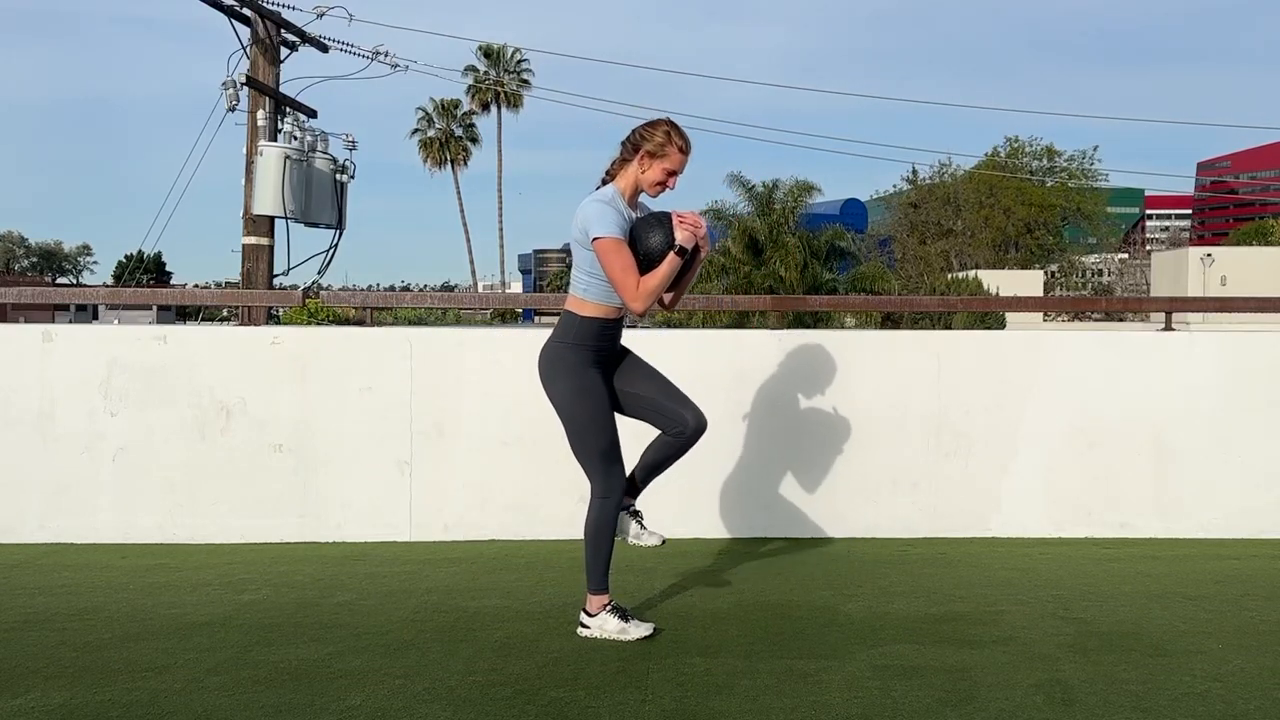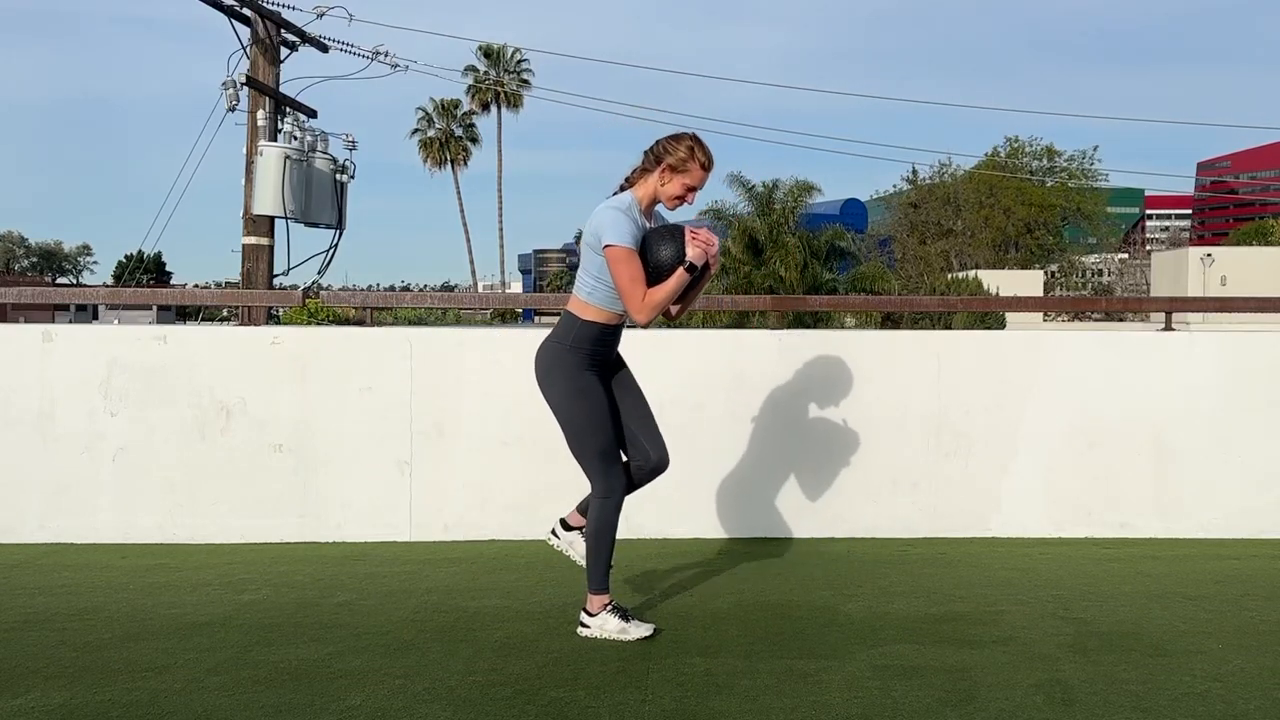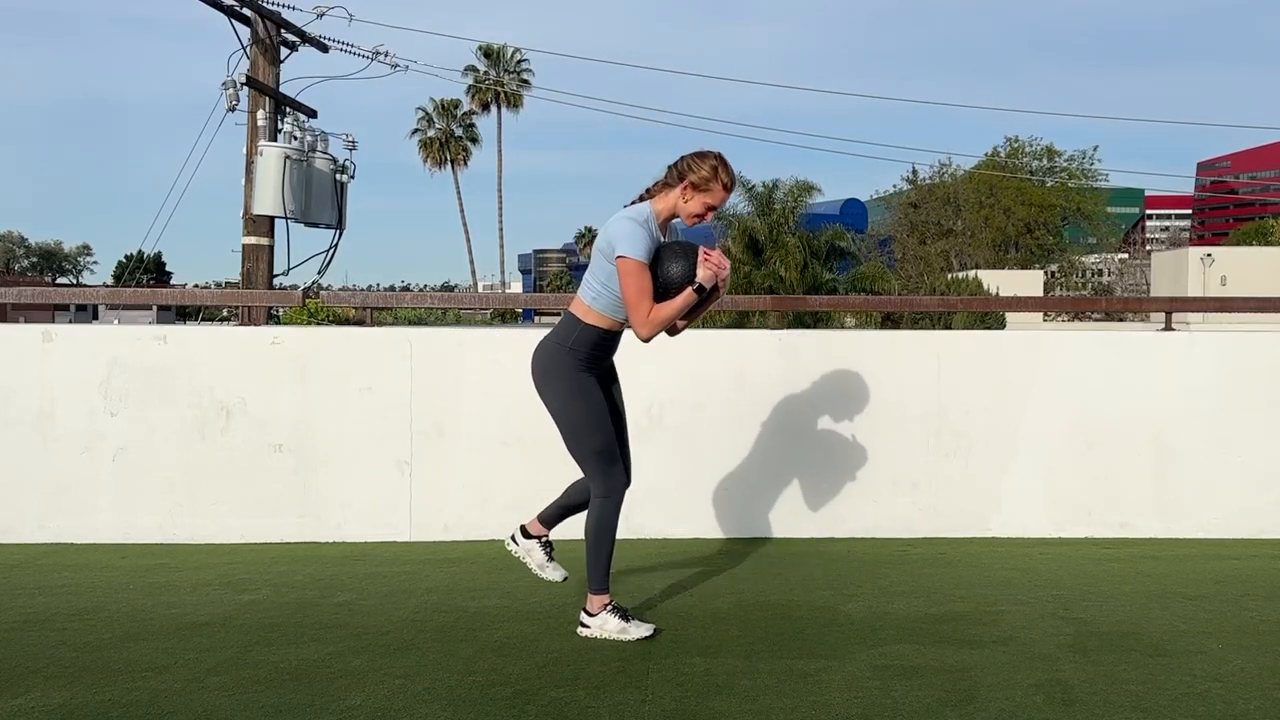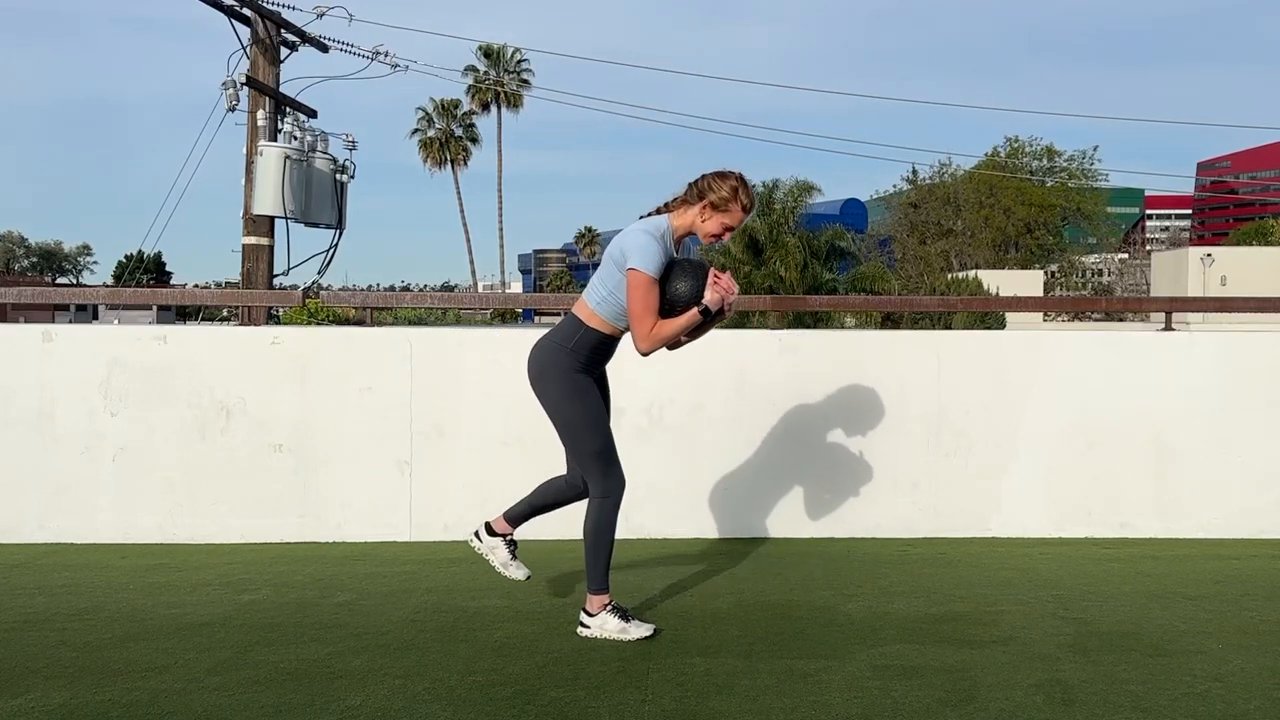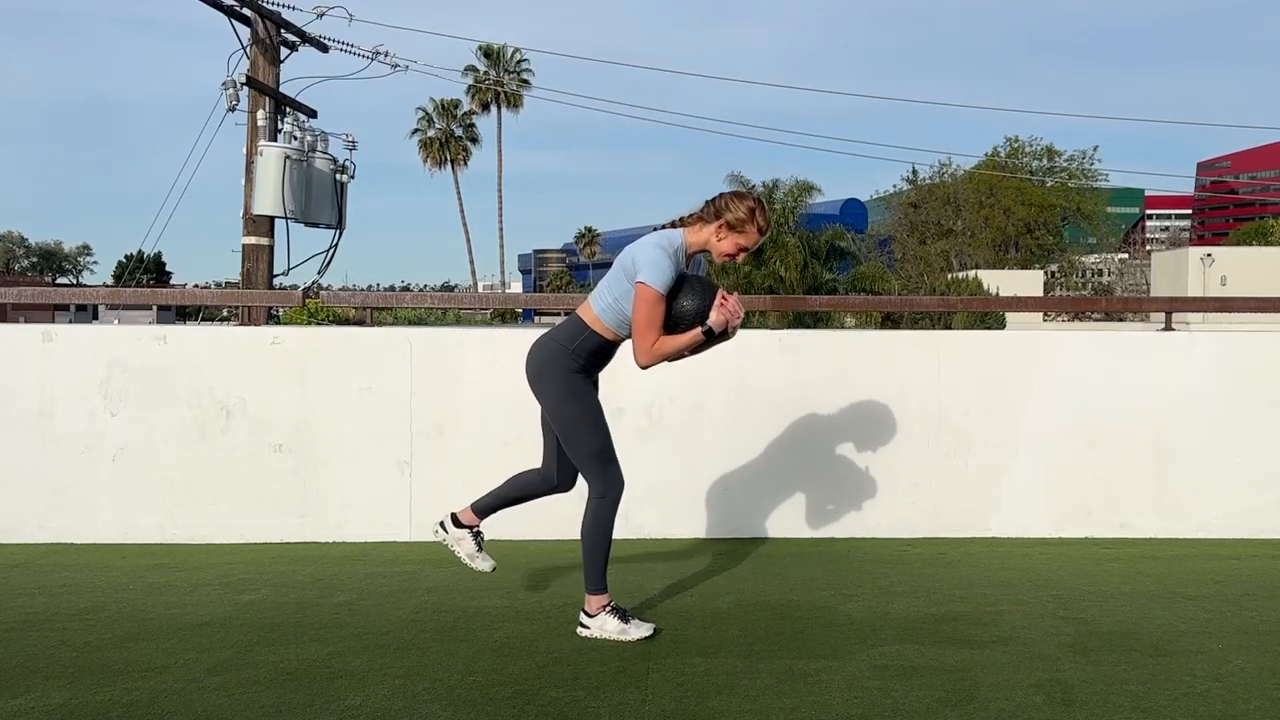
dt=0.1s
person 1, frame 1
left shoulder: (638, 210)
right shoulder: (602, 211)
left elbow: (667, 299)
right elbow: (638, 300)
left wrist: (693, 254)
right wrist: (681, 249)
left hip: (607, 352)
right hip: (573, 357)
left knee: (689, 423)
right knee: (609, 479)
left ankle: (621, 508)
right ankle: (595, 610)
person 1, frame 2
left shoulder: (654, 220)
right shoulder: (616, 218)
left elbow: (673, 311)
right elbow: (643, 311)
left wrist: (704, 270)
right wrist: (690, 263)
left hip: (602, 356)
right hip: (569, 360)
left knee: (650, 460)
right knee: (610, 482)
left ankle: (574, 525)
right ankle: (596, 611)
person 1, frame 3
left shoulder: (668, 231)
right shoulder: (634, 229)
left elbow: (672, 323)
right elbow: (646, 326)
left wrist: (711, 288)
right wrist: (701, 286)
left hip: (593, 361)
right hip: (566, 362)
left knee: (607, 477)
right knee: (610, 481)
left ankle: (534, 534)
right ankle: (596, 611)
person 1, frame 4
left shoulder: (680, 245)
right shoulder: (647, 241)
left elbow: (674, 338)
right elbow: (647, 340)
left wrist: (717, 310)
right wrist: (705, 305)
left hip: (586, 363)
right hip: (563, 364)
left knee: (585, 479)
right knee: (606, 483)
left ankle: (496, 531)
right ankle: (596, 611)
person 1, frame 5
left shoulder: (691, 259)
right shoulder: (659, 256)
left elbow: (672, 341)
right elbow: (647, 354)
left wrist: (720, 327)
right wrist: (711, 330)
left hip: (570, 360)
right hip: (560, 364)
left knee: (559, 476)
right knee: (607, 483)
left ankle: (463, 522)
right ankle: (595, 612)
